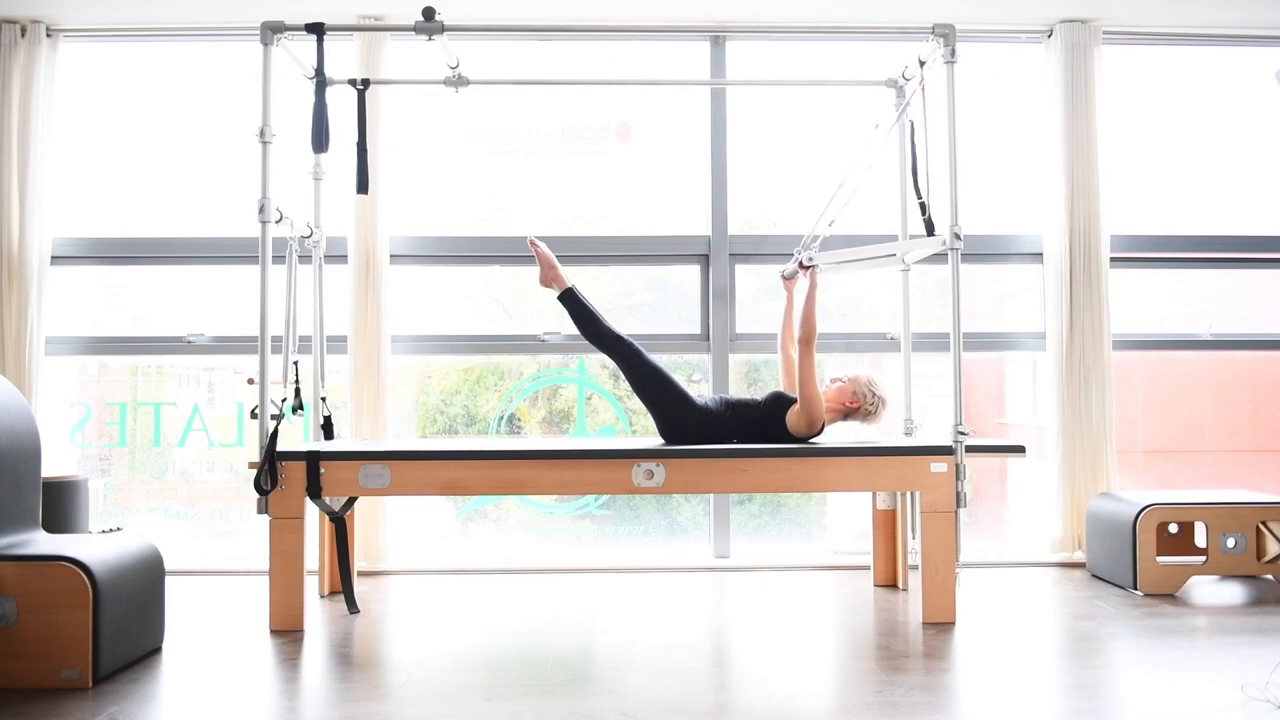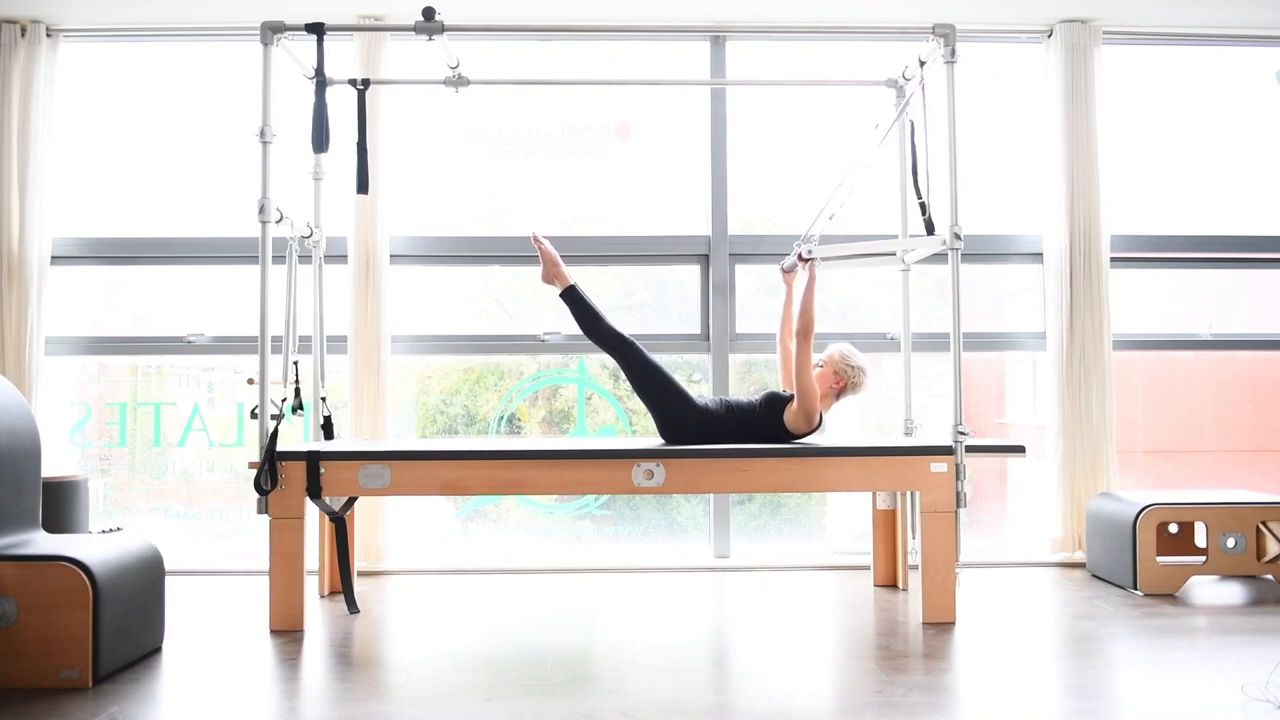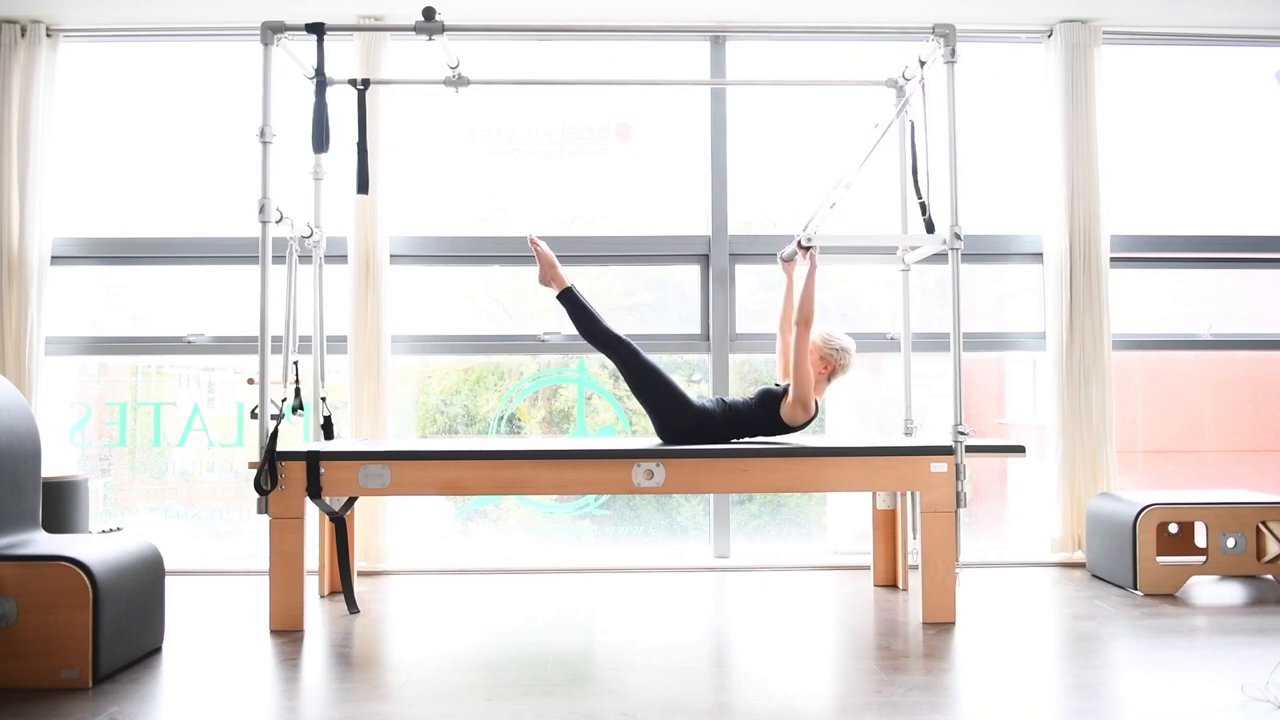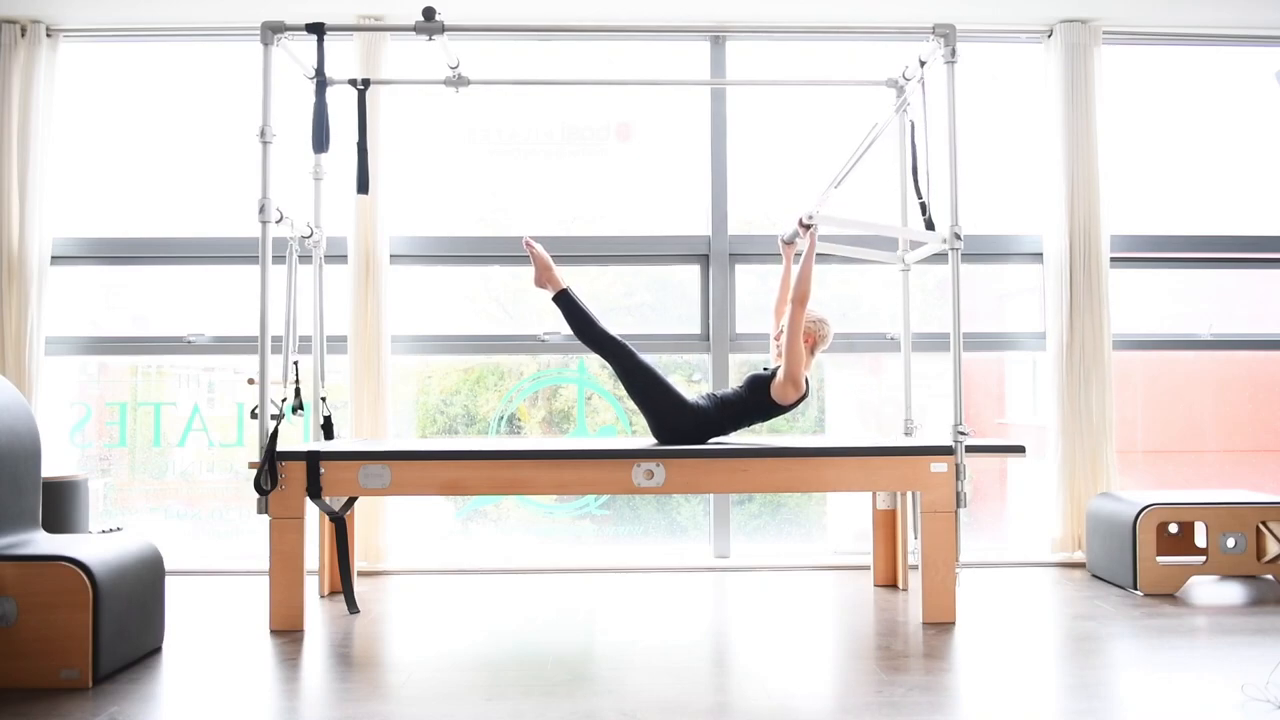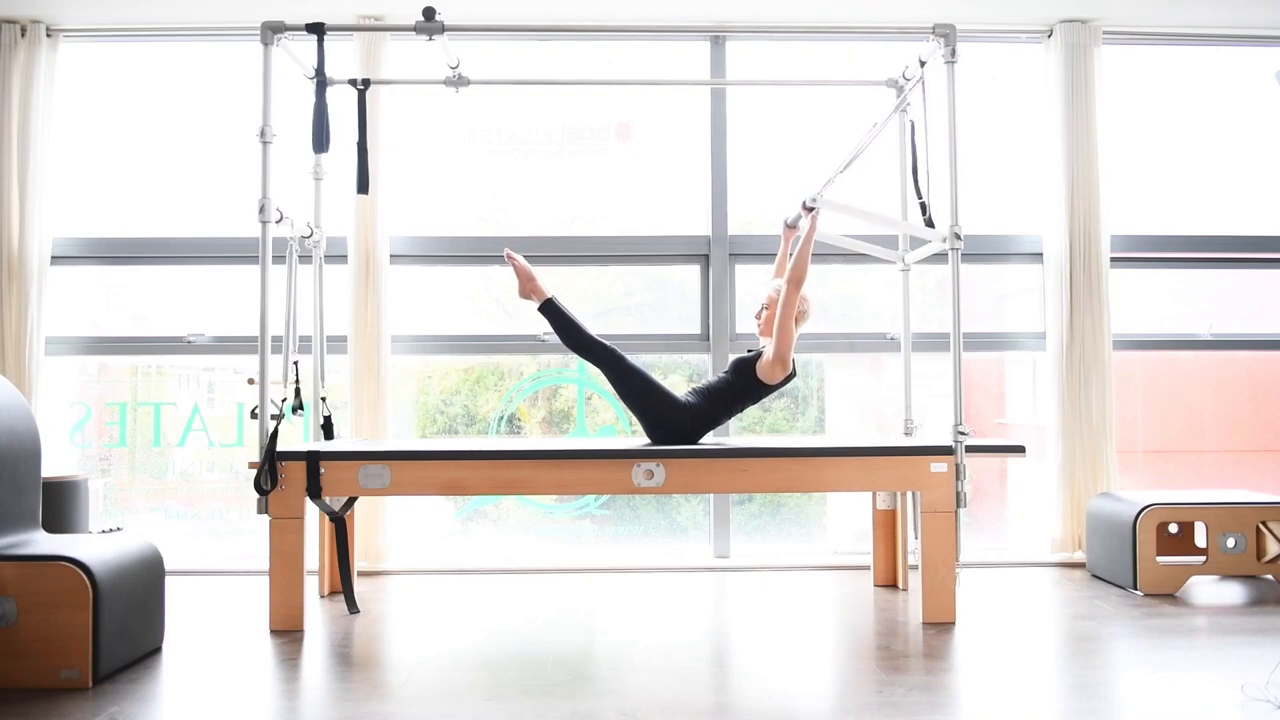
dt=1s
person 1, frame 1
left shoulder: (811, 419)
right shoulder: (800, 413)
left elbow: (805, 344)
right elbow: (788, 346)
left wrist: (812, 287)
right wrist: (790, 293)
left hip: (695, 425)
right hip: (697, 421)
left knee: (622, 346)
right knee: (620, 345)
left ankle: (560, 282)
person 1, frame 2
left shoulder: (807, 413)
right shoulder: (796, 406)
left elbow: (803, 338)
right elbow: (786, 341)
left wrist: (811, 280)
right wrist: (789, 287)
left hip: (693, 424)
right hip: (696, 421)
left knee: (623, 345)
left ankle: (562, 280)
person 1, frame 3
left shoulder: (802, 404)
right shoulder: (792, 395)
left elbow: (802, 326)
right elbow: (786, 331)
left wrist: (812, 270)
right wrist: (789, 277)
left hip: (692, 425)
right hip: (694, 421)
left knee: (622, 348)
left ankle: (559, 281)
person 1, frame 4
left shoulder: (793, 382)
right shoulder: (781, 377)
left elbow: (798, 306)
right elbow: (782, 310)
left wrist: (810, 248)
right wrist: (787, 259)
left hip: (686, 424)
right hip: (687, 423)
left knee: (617, 350)
left ankle: (555, 283)
person 1, frame 5
left shoulder: (778, 361)
right shoulder: (767, 356)
left elbow: (792, 287)
right elbow: (779, 289)
left wrist: (810, 230)
right wrist: (786, 240)
left hip: (679, 424)
right hip: (680, 424)
left knee: (606, 353)
left ankle: (538, 292)
